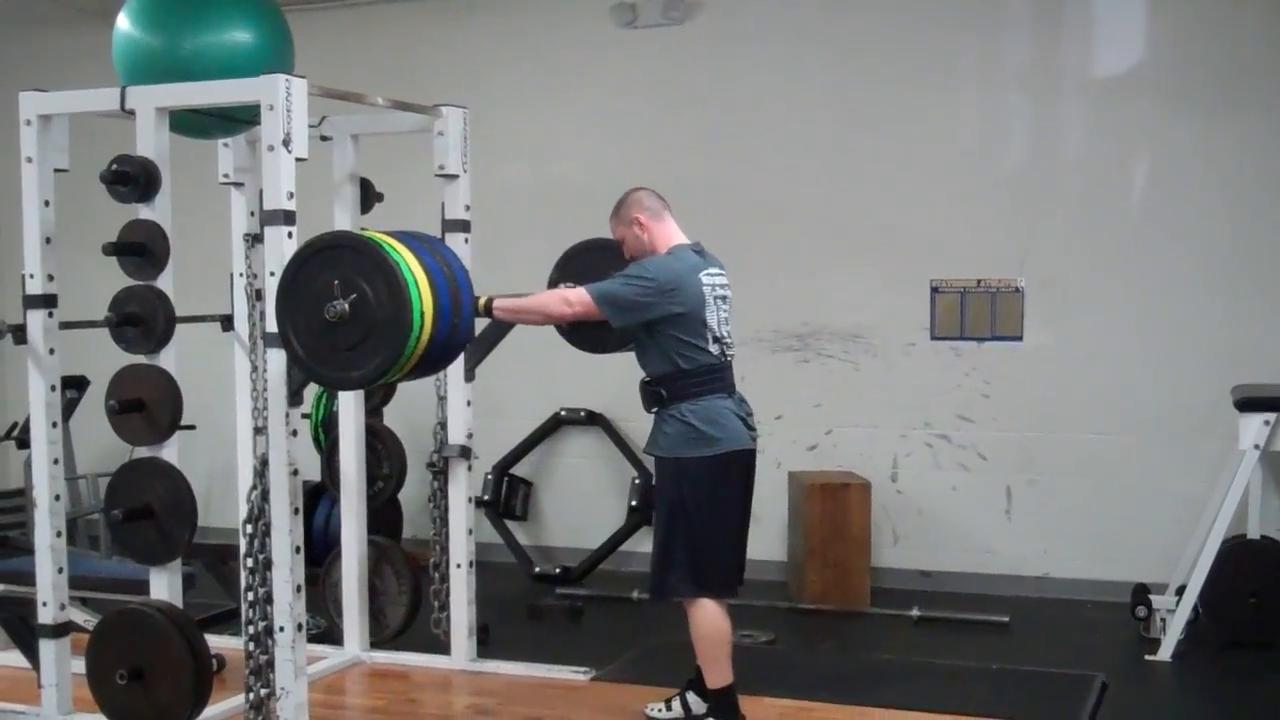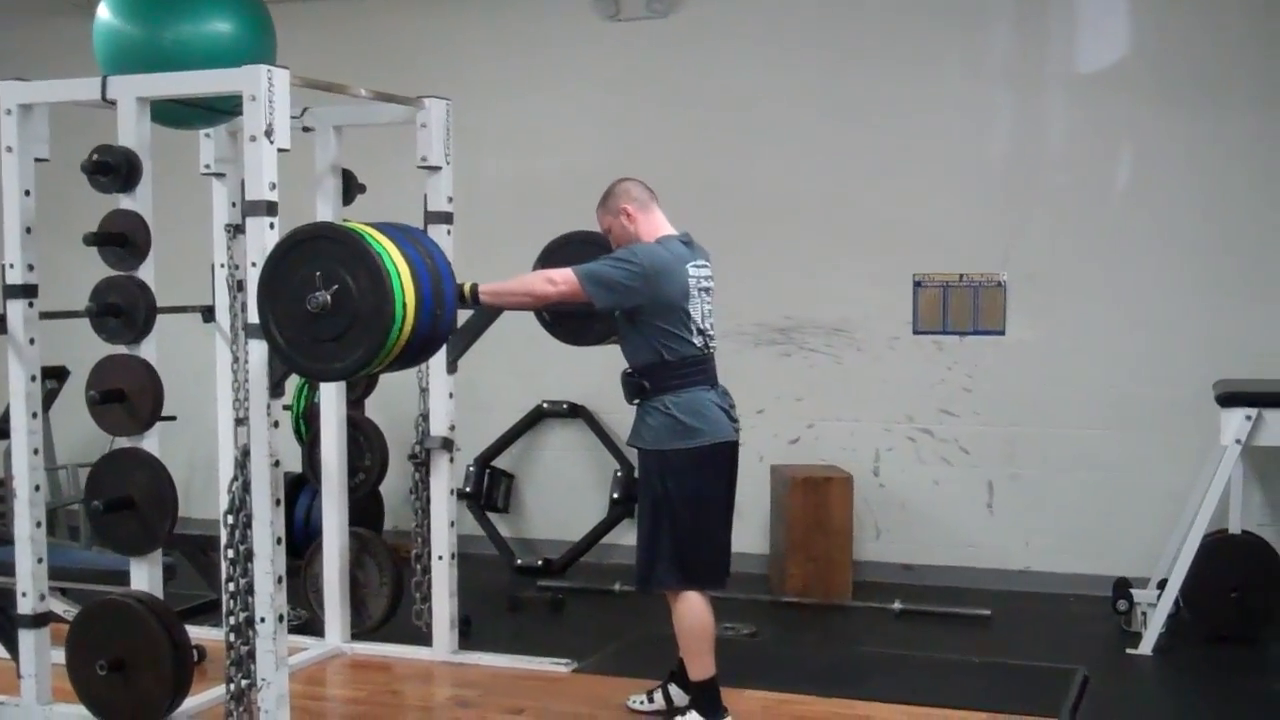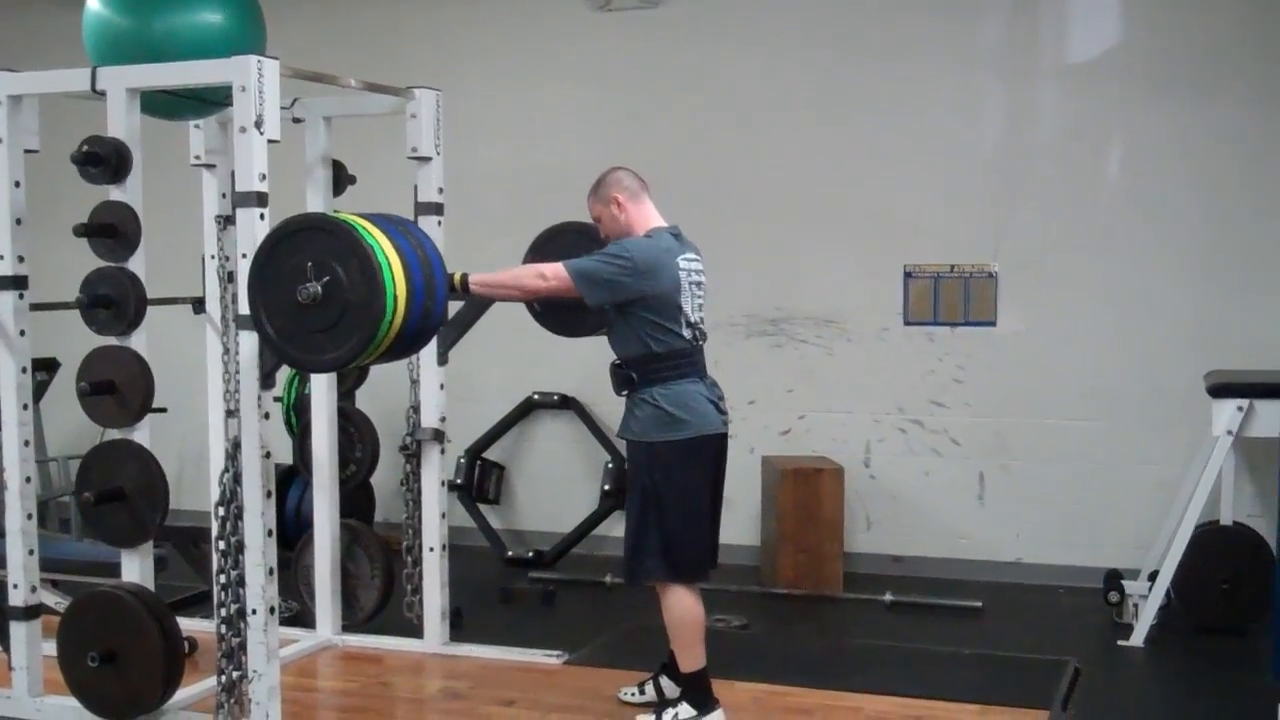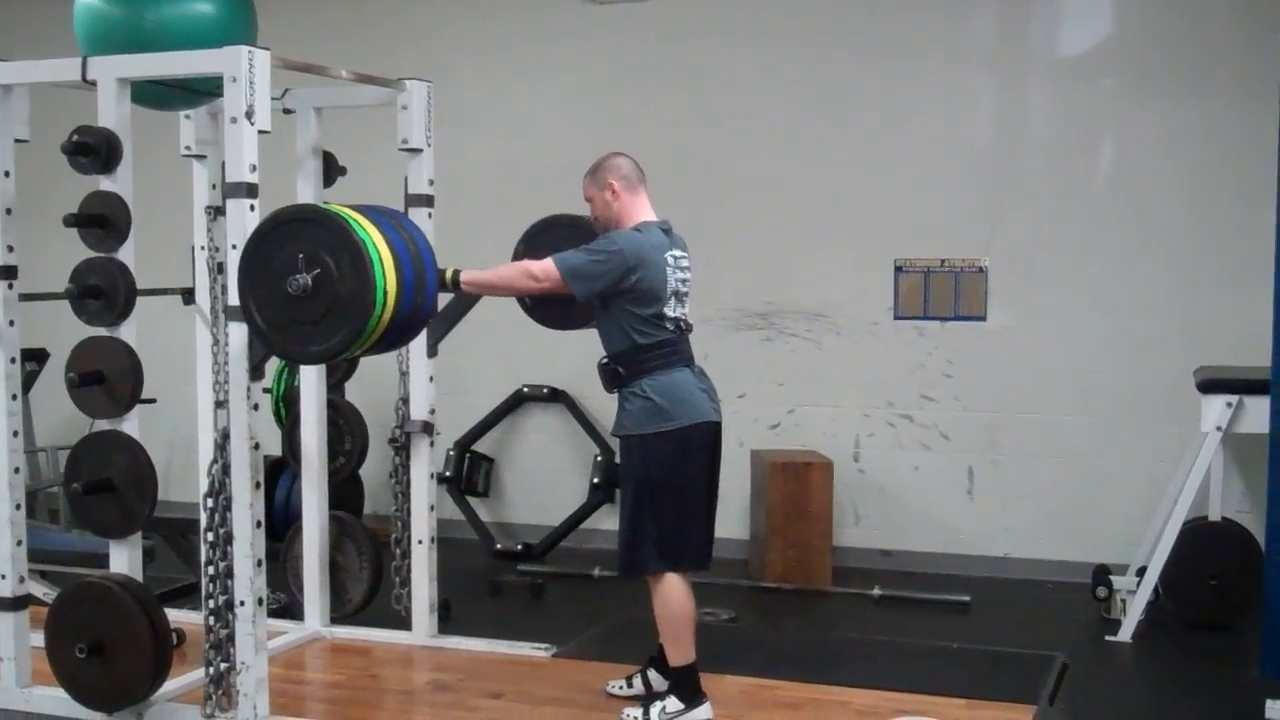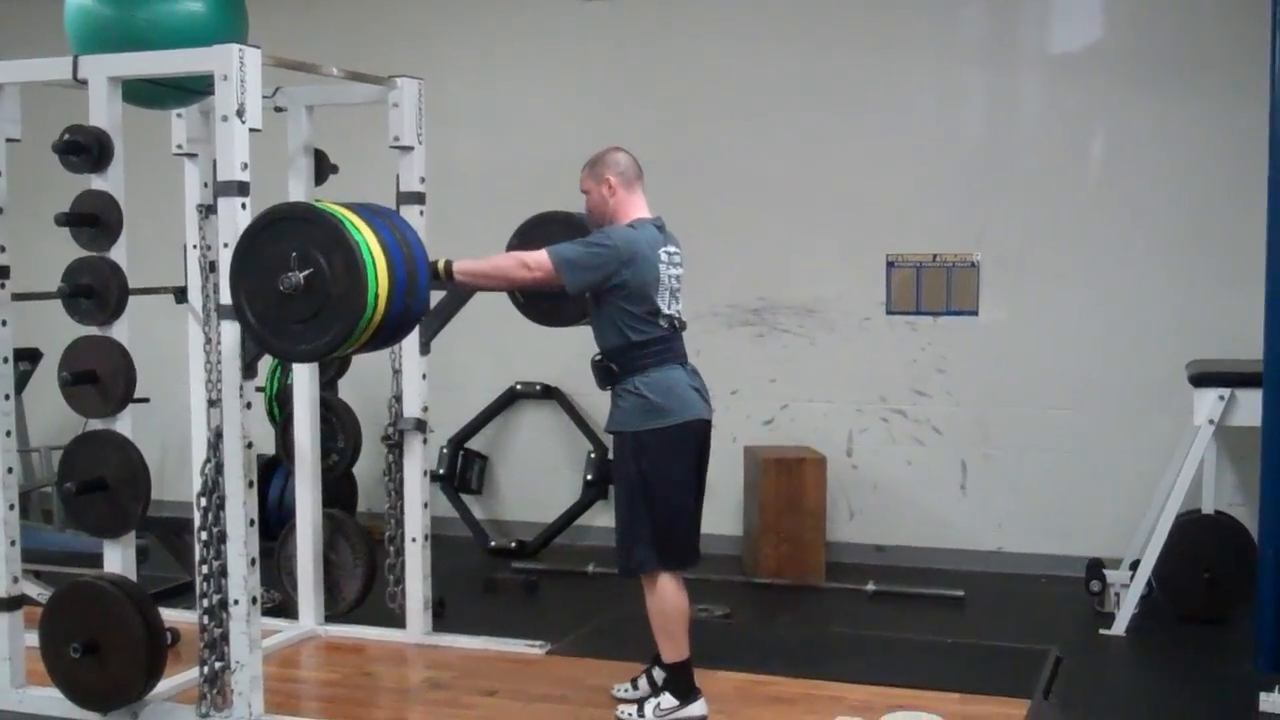
dt=0.3s
person 1, frame 1
left shoulder: (661, 273)
right shoulder: (703, 266)
left elbow: (567, 306)
left wrist: (487, 306)
left hip: (696, 438)
right hip: (720, 431)
left knee: (698, 583)
right knee: (703, 578)
person 1, frame 2
left shoulder: (647, 261)
right shoulder: (688, 256)
left elbow: (553, 286)
left wrist: (470, 292)
left hip: (679, 430)
right hip: (703, 424)
left knee: (682, 575)
right knee: (685, 570)
person 1, frame 3
left shoulder: (638, 255)
right shoulder: (679, 249)
left elbow: (544, 280)
left wrist: (461, 282)
left hip: (669, 422)
right hip: (692, 416)
left knee: (671, 568)
right knee: (673, 561)
right ankle: (677, 675)
person 1, frame 4
left shoulder: (625, 249)
right shoulder: (666, 244)
left elbow: (535, 277)
left wrist: (453, 279)
left hip: (661, 415)
right hip: (683, 409)
left knee: (664, 559)
right knee: (666, 554)
right ankle: (665, 667)
person 1, frame 5
left shoulder: (619, 245)
right shoulder: (658, 240)
left elbow: (528, 267)
left wrist: (446, 270)
left hip: (653, 411)
right hip: (677, 404)
left knee: (658, 556)
right knee: (662, 552)
right ankle: (668, 668)
